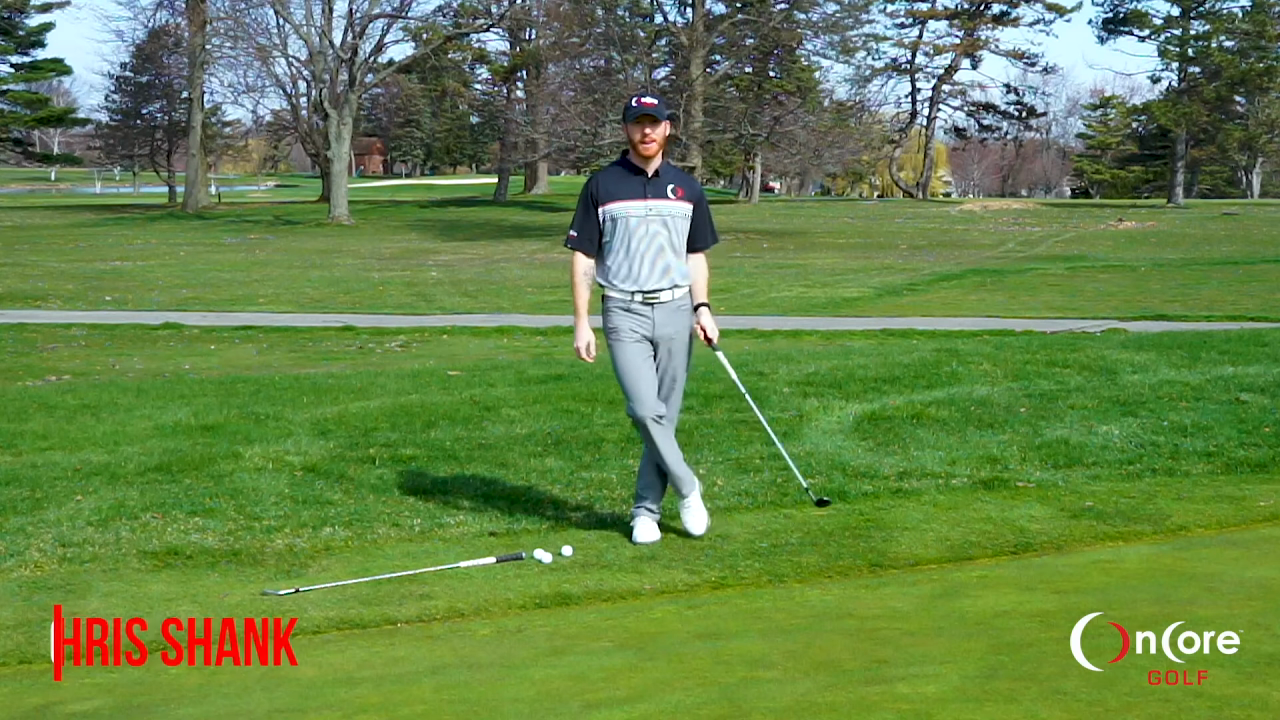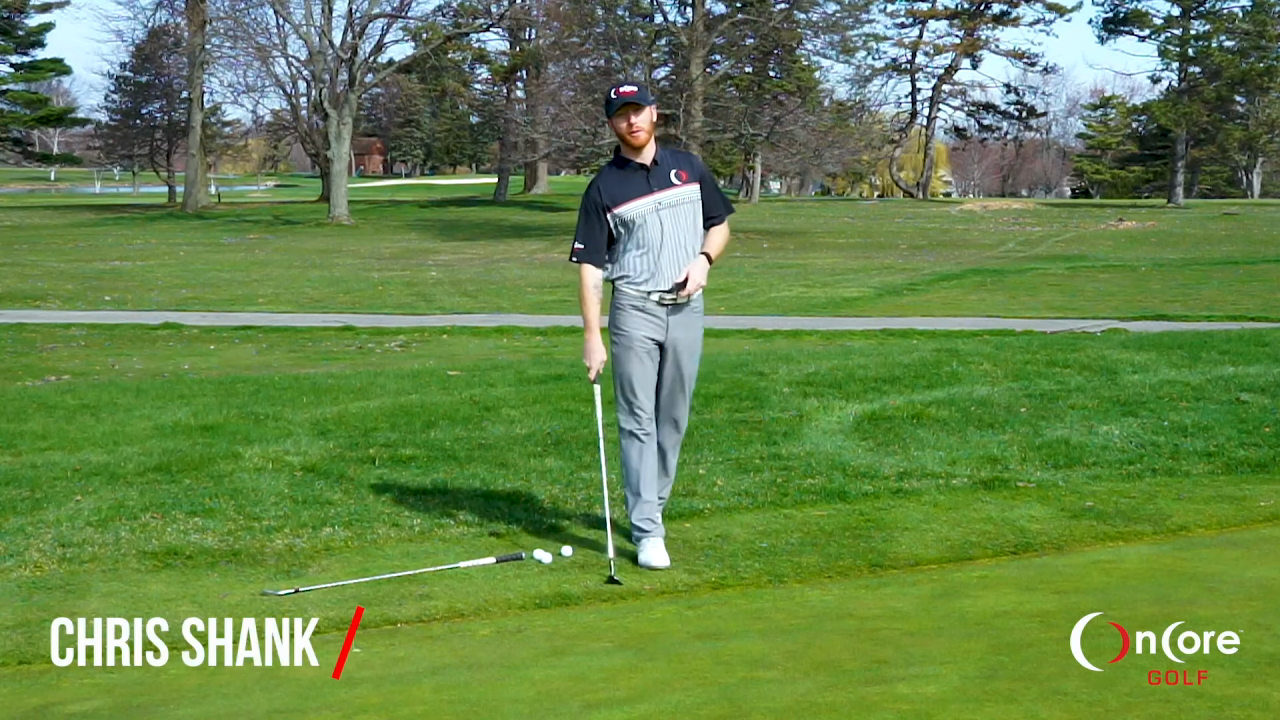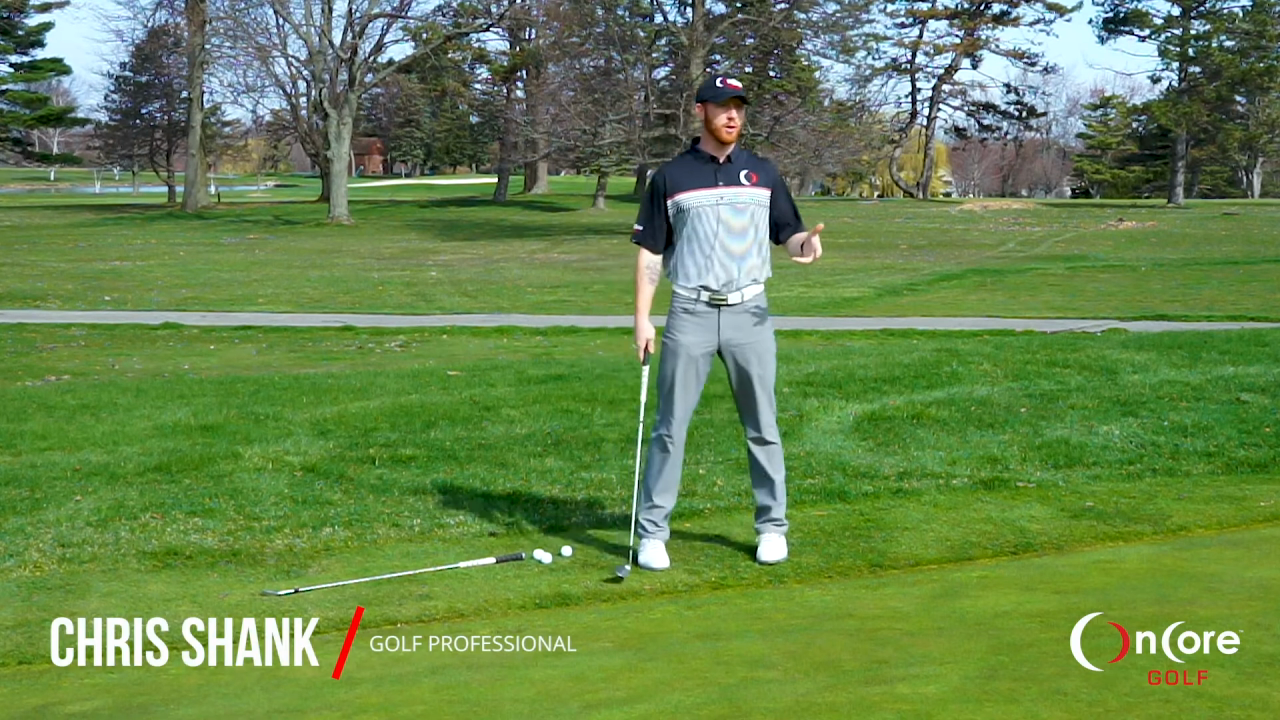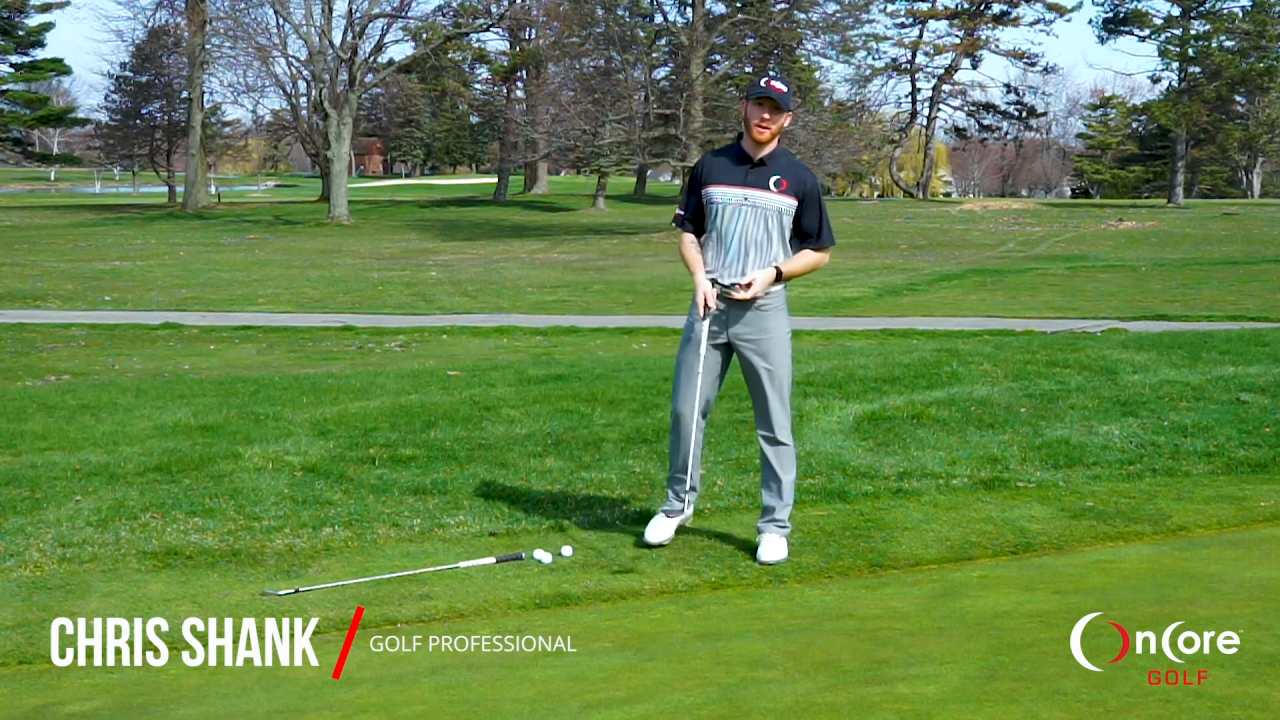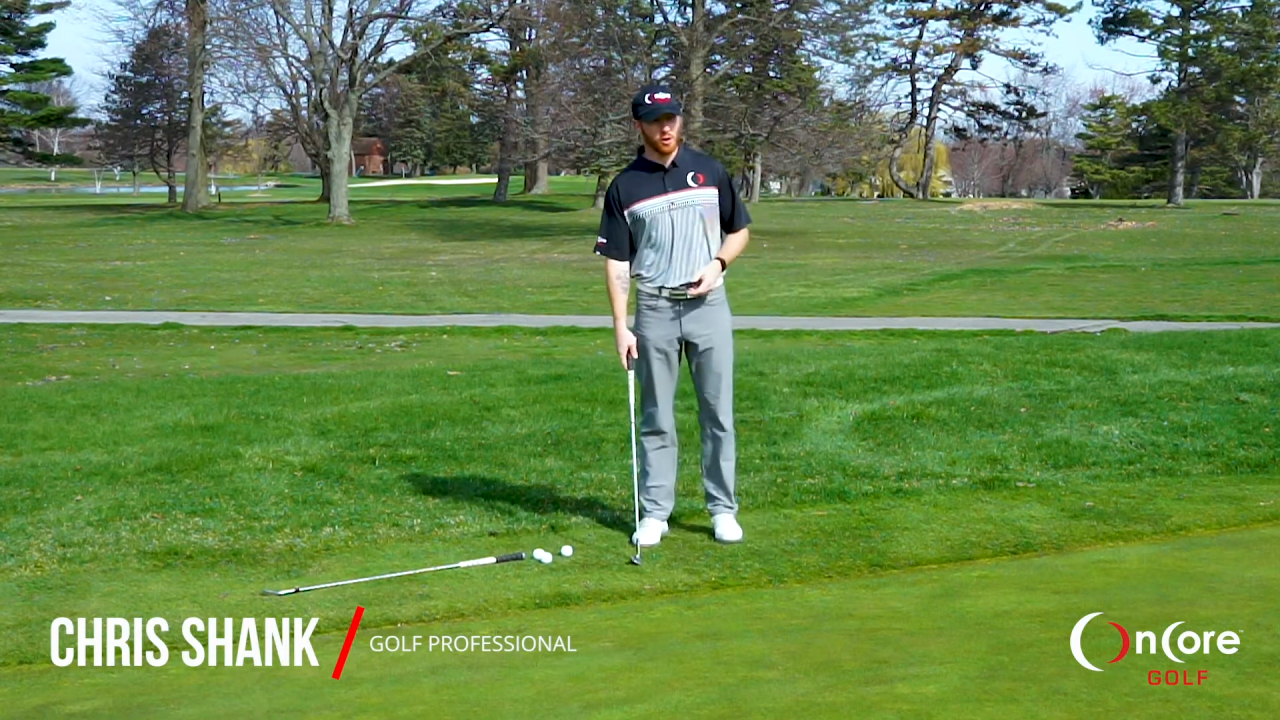
dt=1s
person 1, frame 1
left shoulder: (687, 187)
right shoulder: (601, 185)
left elbow: (696, 255)
right elbow: (582, 257)
left wrist: (702, 308)
right wrist: (581, 322)
left hip: (674, 311)
right hip: (624, 313)
left knee: (665, 414)
right knee: (645, 410)
left ankle: (646, 509)
right ankle: (685, 484)
person 1, frame 2
left shoulder: (689, 167)
right shoulder: (603, 188)
left elbow: (720, 225)
right elbow: (590, 266)
left wrist: (703, 260)
right wrist: (592, 337)
left hip: (685, 310)
right hip: (633, 312)
left knee: (672, 420)
right knee: (637, 423)
left ankle: (651, 504)
right ankle: (648, 532)
person 1, frame 3
left shoulder: (764, 173)
right shoulder: (669, 176)
left elbow: (788, 235)
right elbow: (650, 251)
left wrist: (805, 244)
right wrist: (641, 317)
left hip: (749, 314)
right hip: (690, 314)
left knee: (762, 427)
right knee: (671, 427)
left ankle: (771, 525)
right ankle: (652, 531)
person 1, frame 4
left shoulder: (800, 178)
right shoulder: (709, 167)
left elbow: (818, 251)
right elbow: (689, 233)
left wrist: (772, 272)
right wrist: (700, 278)
left hip: (765, 310)
right hip: (710, 308)
left knee: (774, 425)
right knee: (686, 410)
left ankle: (775, 526)
right ankle: (678, 502)
person 1, frame 5
left shoulder: (710, 171)
right shoulder: (623, 187)
left elbow: (739, 230)
right elbow: (617, 262)
left wrist: (719, 263)
right wrist: (621, 326)
left hip: (708, 306)
right hip: (655, 310)
left knee: (717, 412)
right knee: (657, 416)
left ankle: (722, 507)
right ankle: (655, 512)
